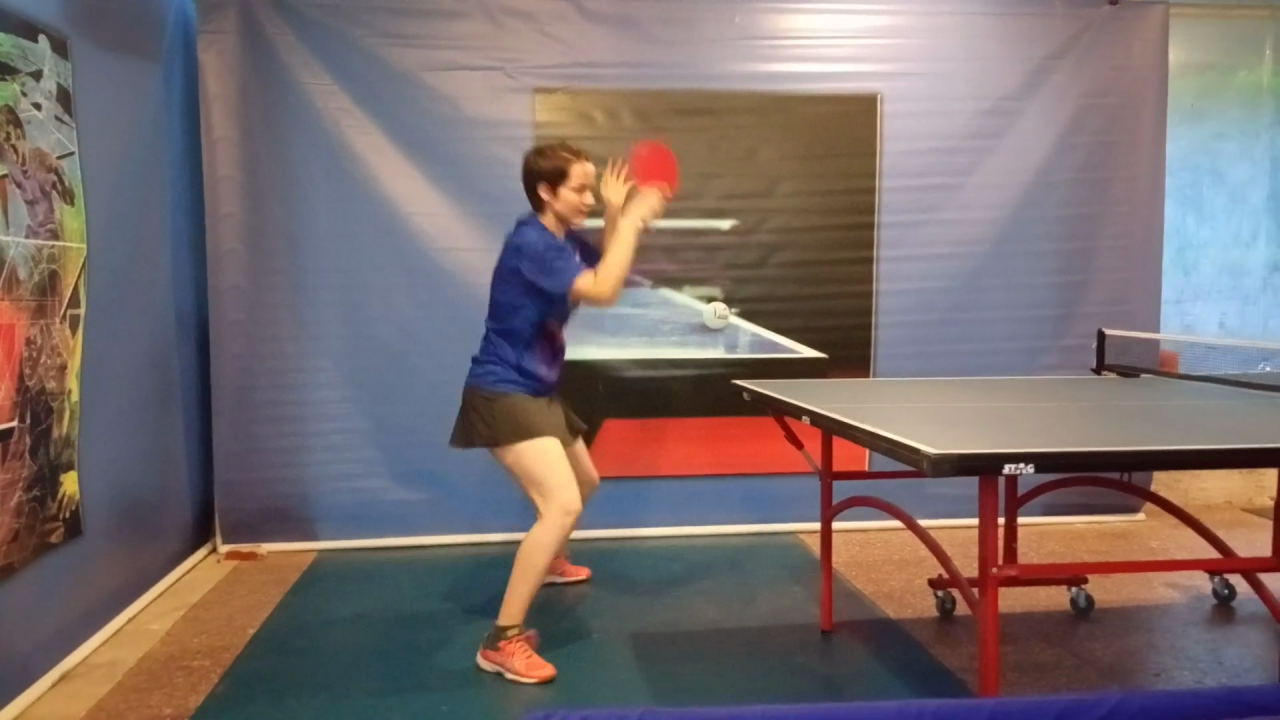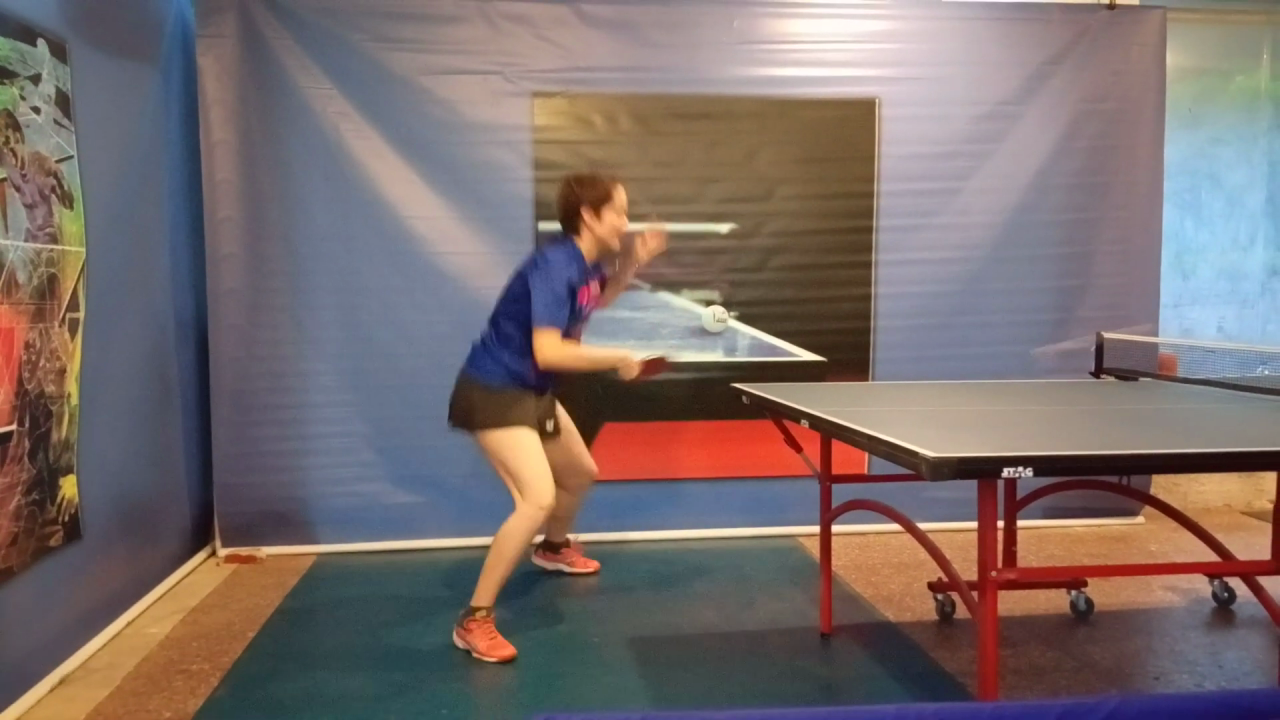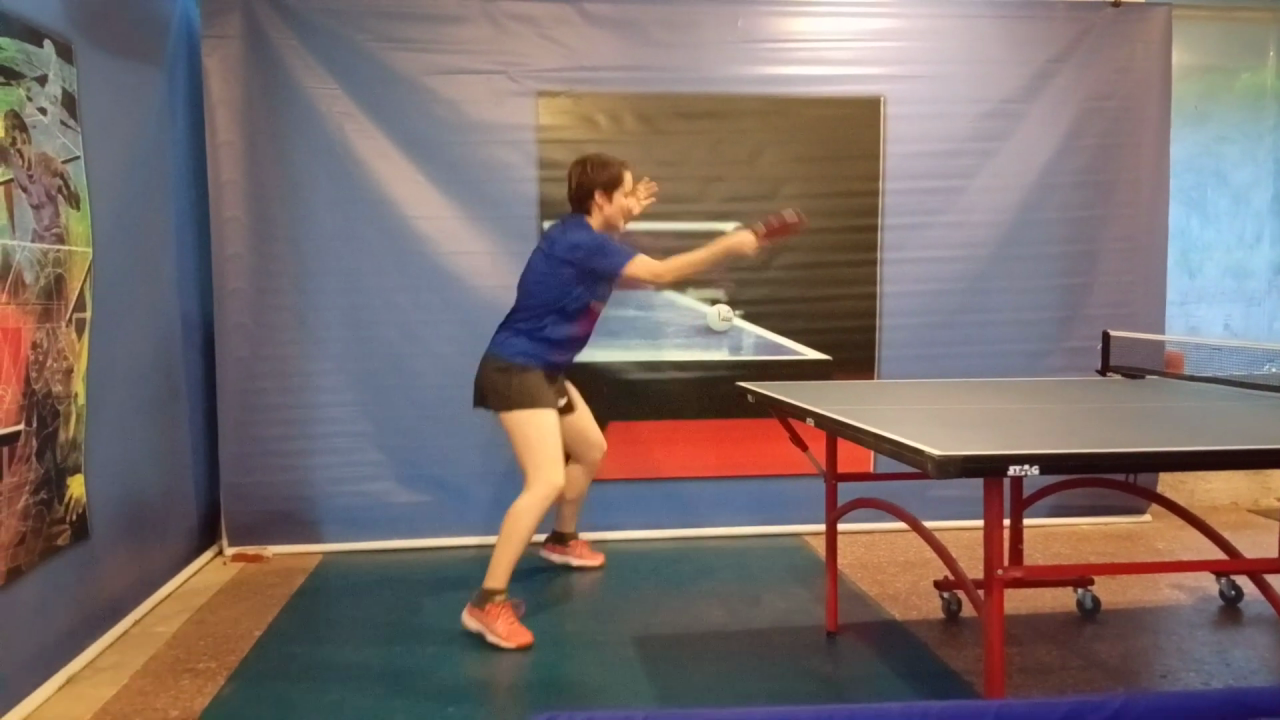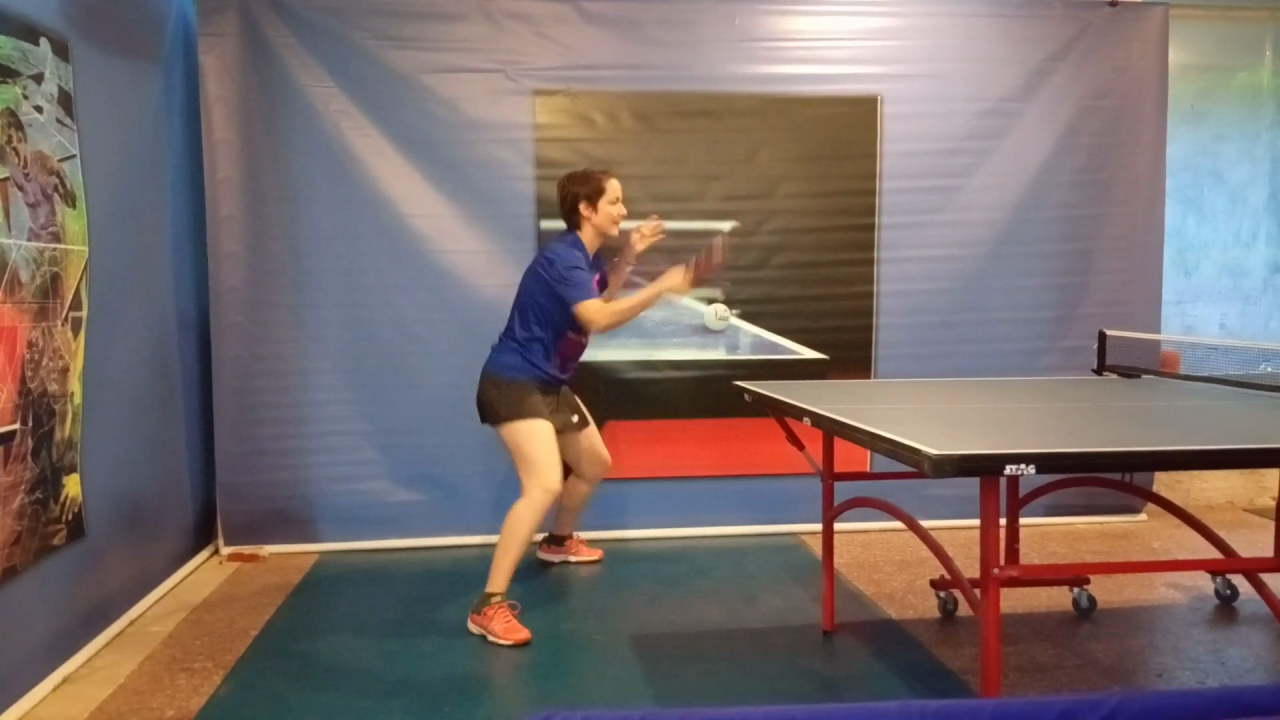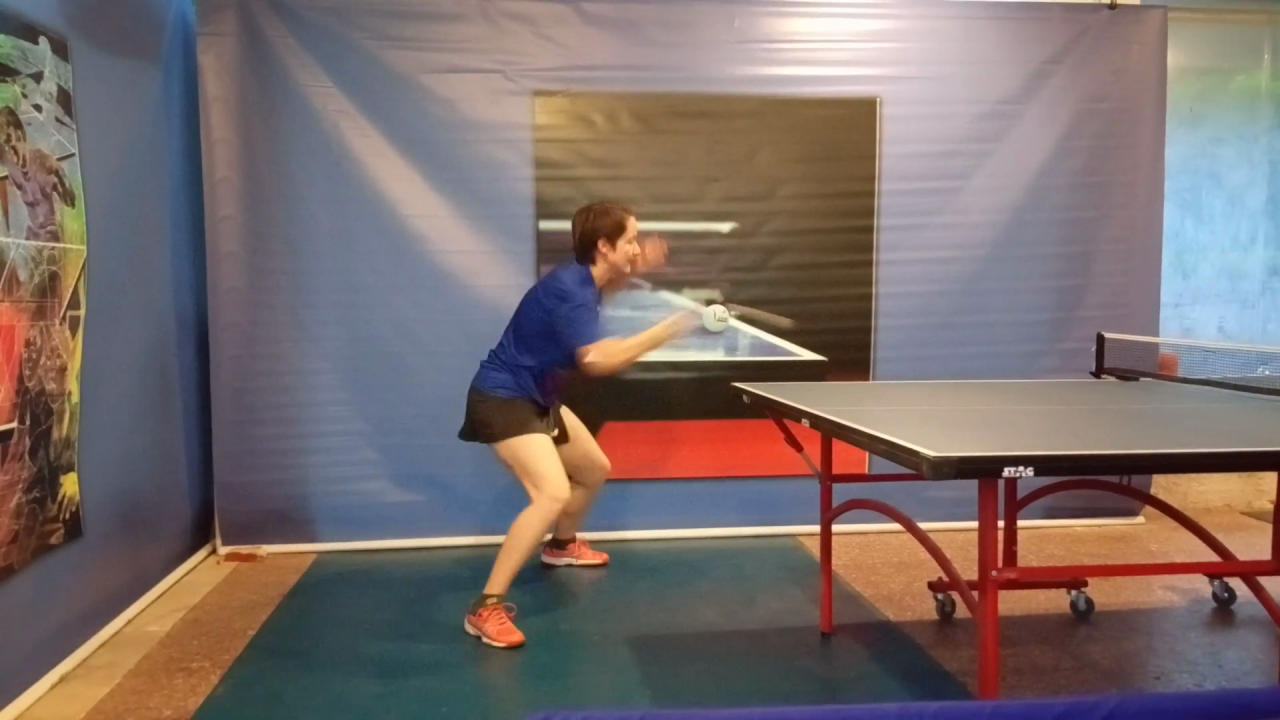
dt=0.3s
person 1, frame 1
left shoulder: (565, 238)
right shoulder: (530, 245)
left elbow: (606, 270)
right elbow: (603, 291)
left wrist: (618, 213)
right wrist: (633, 218)
left hip: (538, 392)
right hip: (504, 396)
left knee: (585, 483)
right knee: (562, 507)
left ankle: (547, 559)
right ankle: (503, 639)
person 1, frame 2
left shoulder: (580, 259)
right shoulder: (555, 268)
left elbow: (600, 296)
right elbow: (548, 352)
left wrist: (634, 261)
right wrist: (617, 359)
left hip: (527, 391)
right hip: (492, 389)
left knee: (580, 475)
right knee: (538, 500)
left ankle: (555, 547)
right ankle: (474, 618)
person 1, frame 3
left shoulder: (582, 235)
right shoulder: (578, 242)
left elbow: (625, 263)
right elbow: (659, 273)
left wrist: (630, 214)
right wrist: (727, 246)
left hip: (542, 368)
right hip: (514, 370)
left knee: (591, 450)
right knee: (544, 482)
left ankle: (561, 539)
right ankle: (489, 602)
person 1, frame 4
left shoulder: (590, 255)
right shoulder: (563, 258)
left elbow: (606, 296)
right elbow: (600, 318)
left wrist: (629, 253)
right wrist: (660, 288)
left hip: (550, 382)
right hip: (515, 383)
left knee: (595, 463)
right knee: (545, 485)
left ankle: (558, 540)
right ankle: (490, 605)
person 1, frame 5
left shoulder: (588, 281)
right shoulder: (569, 290)
right elbow: (599, 361)
left wrist: (635, 271)
right wrist: (664, 332)
left hip: (537, 398)
right hip: (503, 400)
left knee: (595, 469)
right knee: (553, 494)
left ankle: (562, 544)
right ankle: (487, 606)
